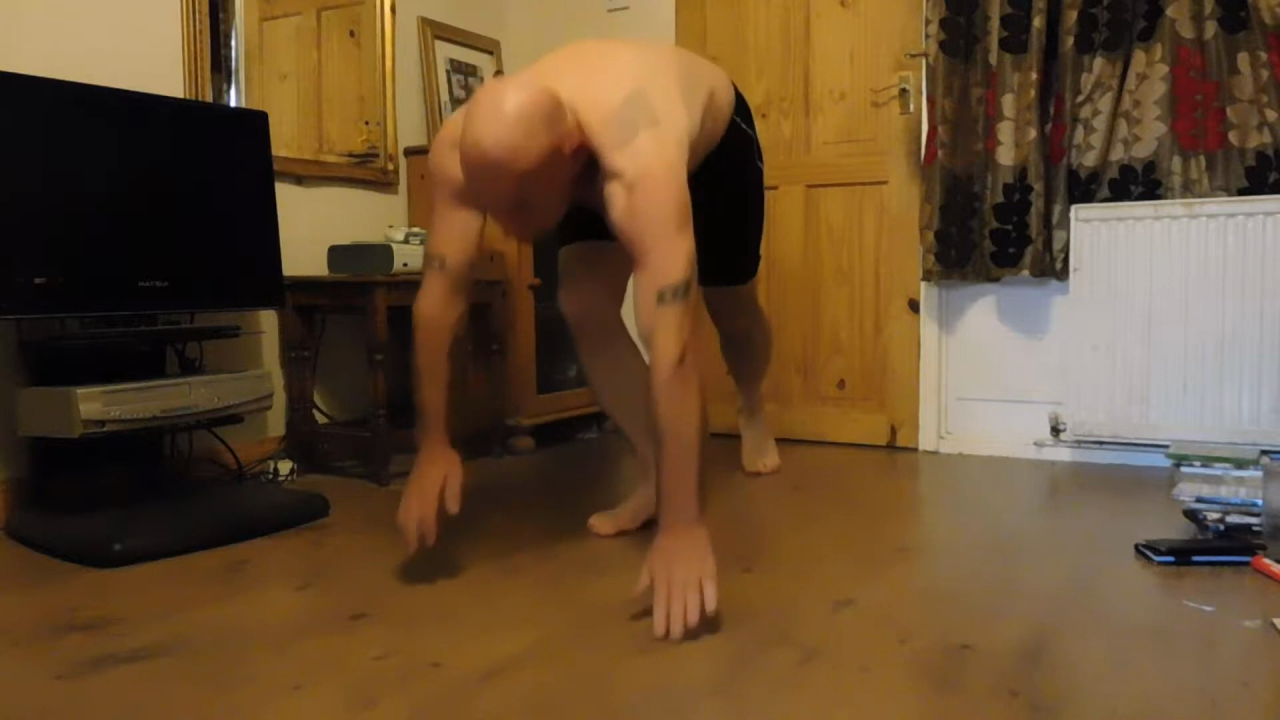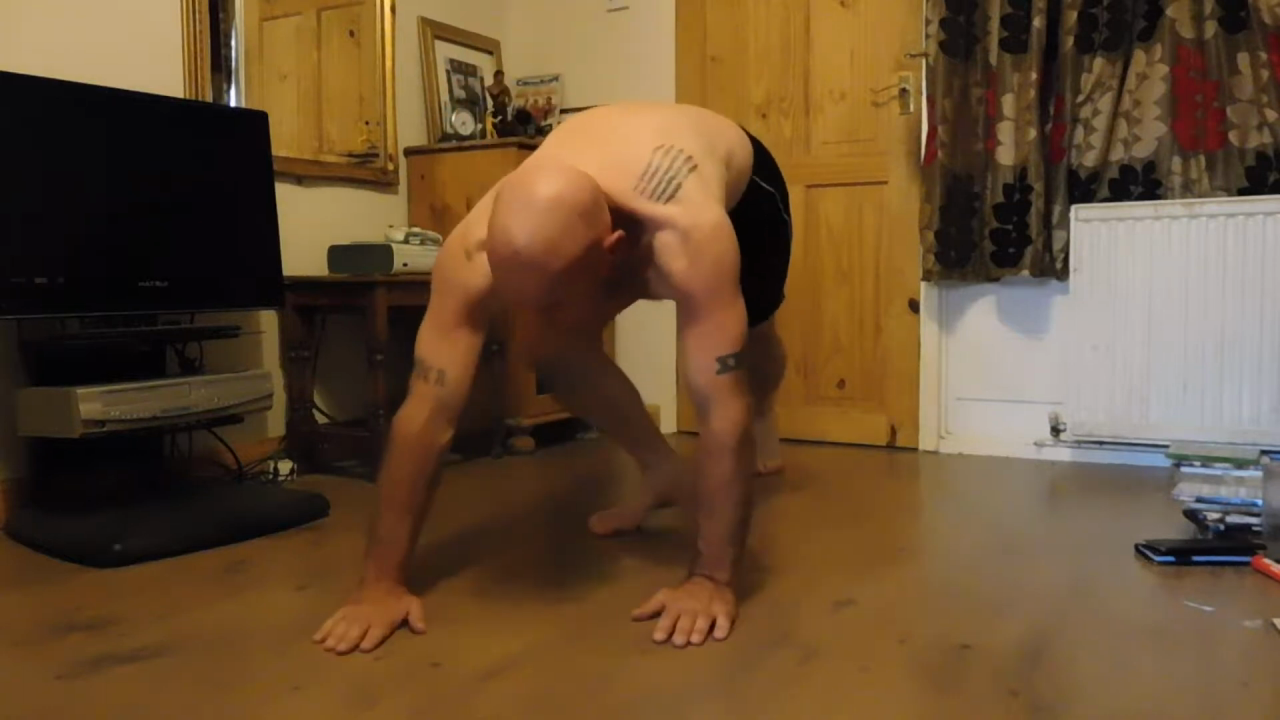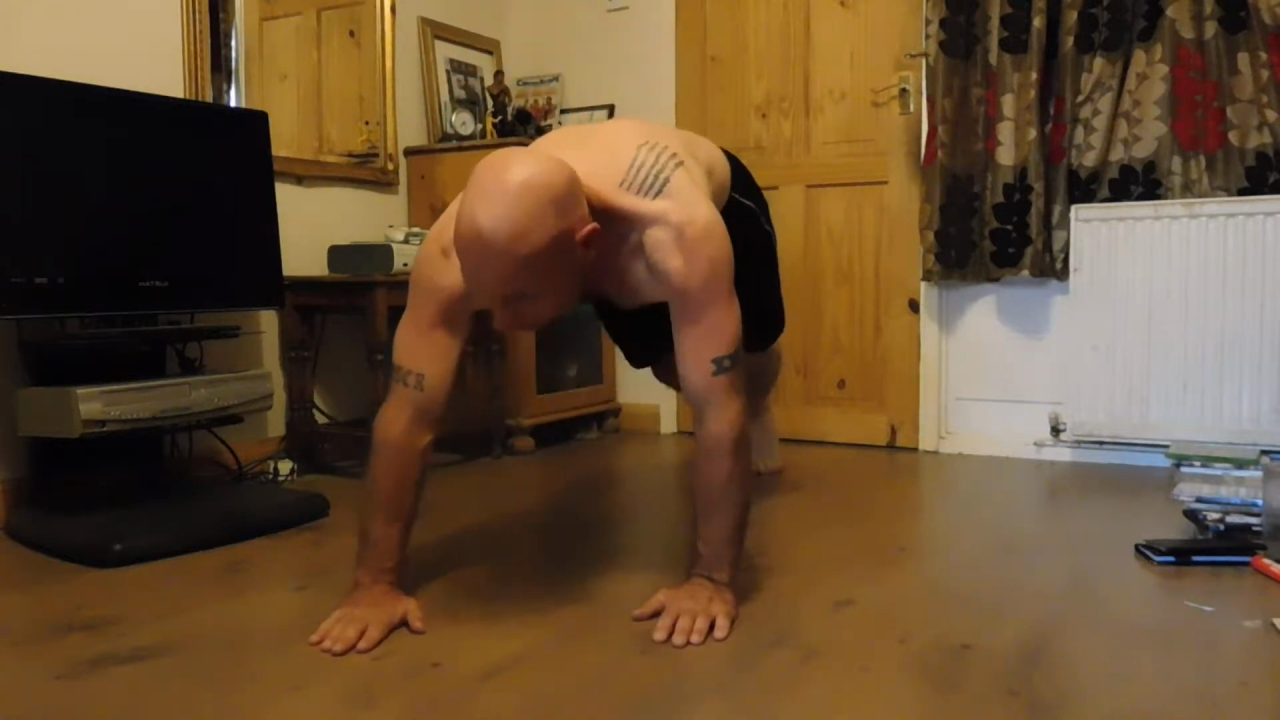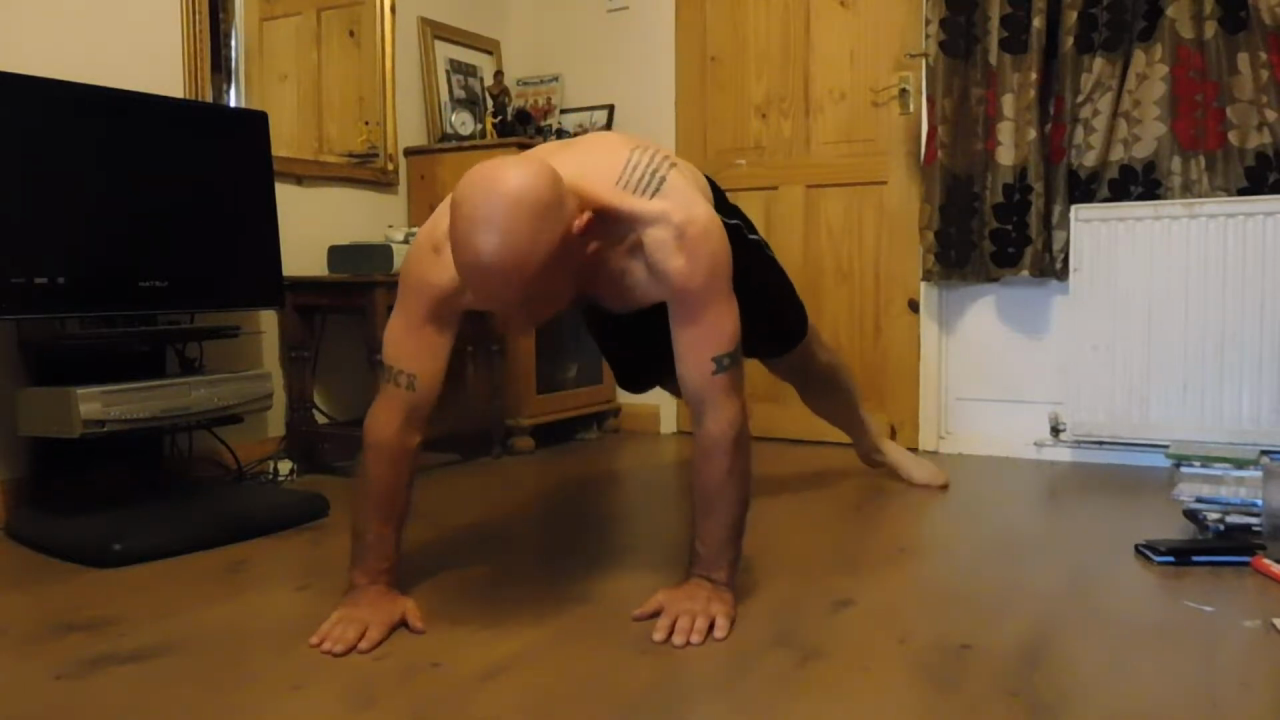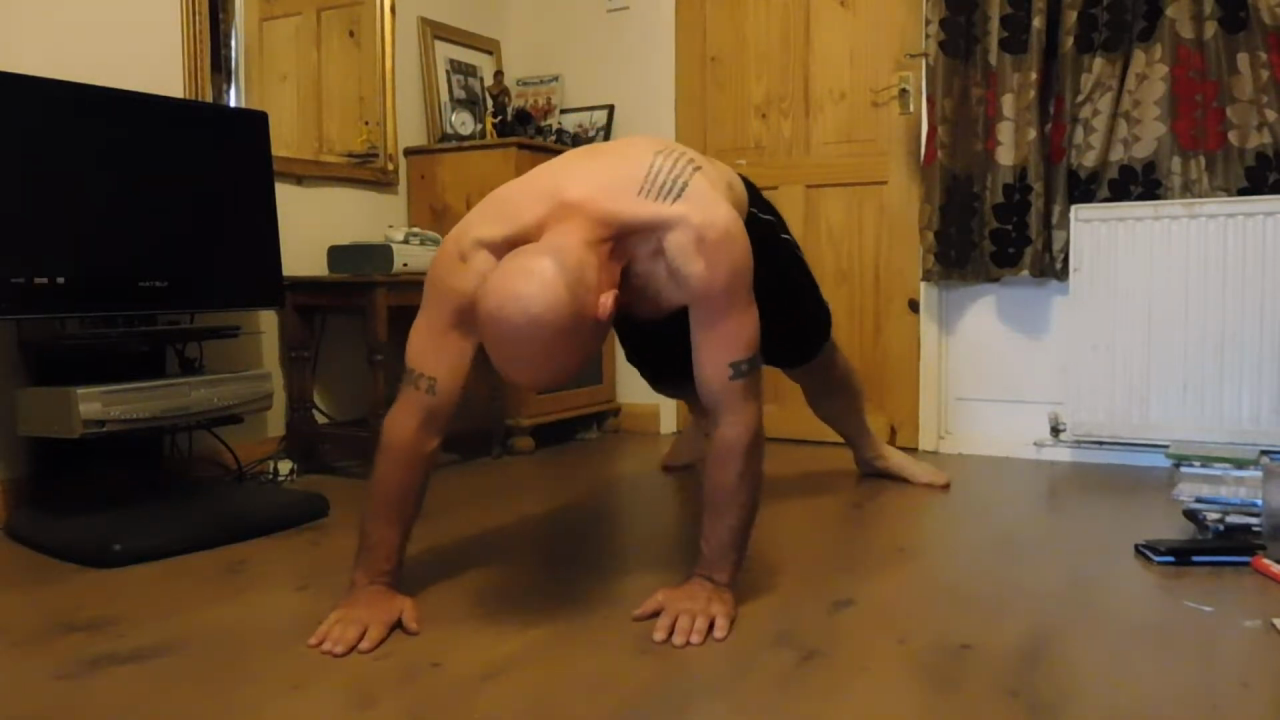
dt=0.7s
person 1, frame 1
left shoulder: (638, 170)
right shoulder: (465, 149)
left elbow: (671, 349)
right elbow: (440, 295)
left wrist: (684, 526)
right wrist: (433, 446)
left hip: (713, 132)
right hip: (598, 165)
left knee: (730, 303)
right knee: (583, 309)
left ankle: (753, 416)
right ankle: (655, 479)
person 1, frame 2
left shoulder: (687, 235)
right shoulder: (477, 250)
left elbow: (722, 412)
right elbow: (425, 415)
left wrist: (711, 578)
right wrist: (381, 580)
left hip: (739, 183)
right hip: (613, 174)
left knee: (750, 335)
right knee: (556, 352)
left ankle: (764, 419)
right ankle: (660, 472)
person 1, frame 3
left shoulder: (679, 231)
right shoulder: (455, 248)
left elbow: (719, 413)
right elbow: (407, 416)
left wrist: (711, 578)
right wrist: (375, 581)
left hip: (721, 198)
left knee: (752, 351)
right knee: (675, 373)
left ankle: (759, 413)
person 1, frame 4
left shoulder: (679, 233)
right shoulder: (444, 249)
left elbow: (719, 411)
right elbow: (396, 415)
left wrist: (711, 579)
right wrist: (371, 581)
left hip: (691, 239)
left knee: (797, 357)
right knee: (676, 381)
left ankle: (871, 443)
person 1, frame 5
left shoulder: (702, 238)
right shoulder: (475, 255)
left elbow: (739, 413)
right elbow: (415, 417)
left wrist: (712, 580)
right wrist: (373, 582)
left hip: (743, 229)
right hip: (635, 257)
left knee: (813, 360)
right knee: (675, 378)
left ankle: (868, 449)
right ankle: (700, 425)
